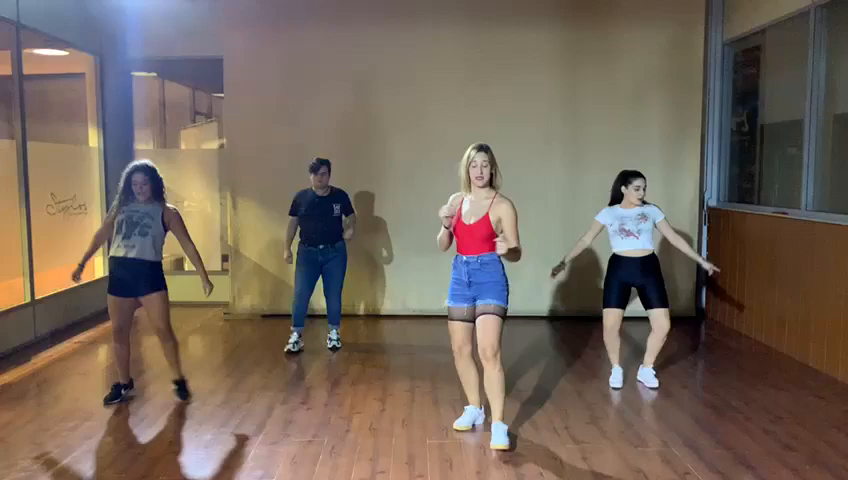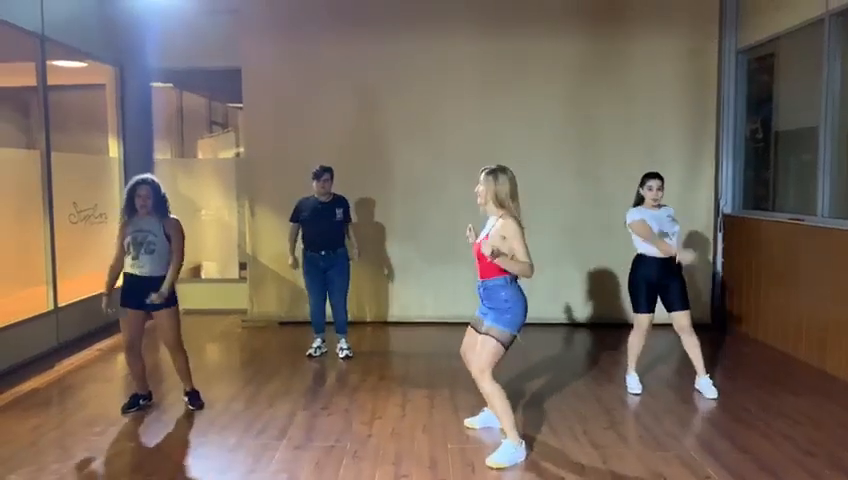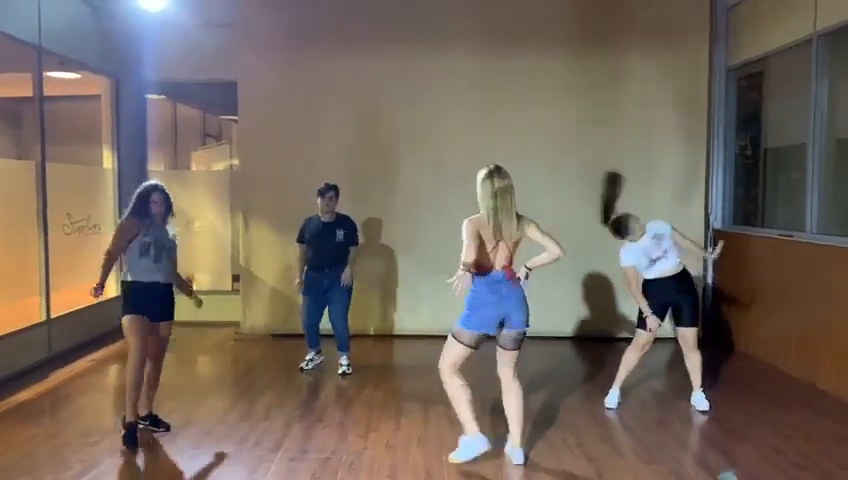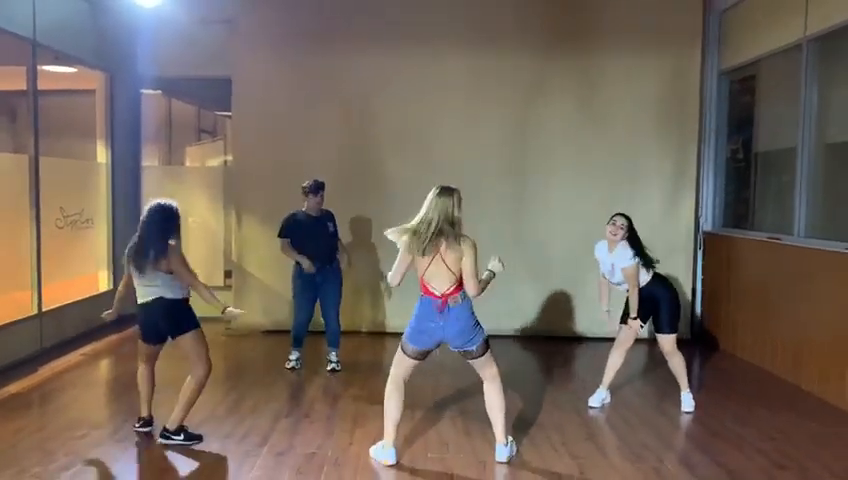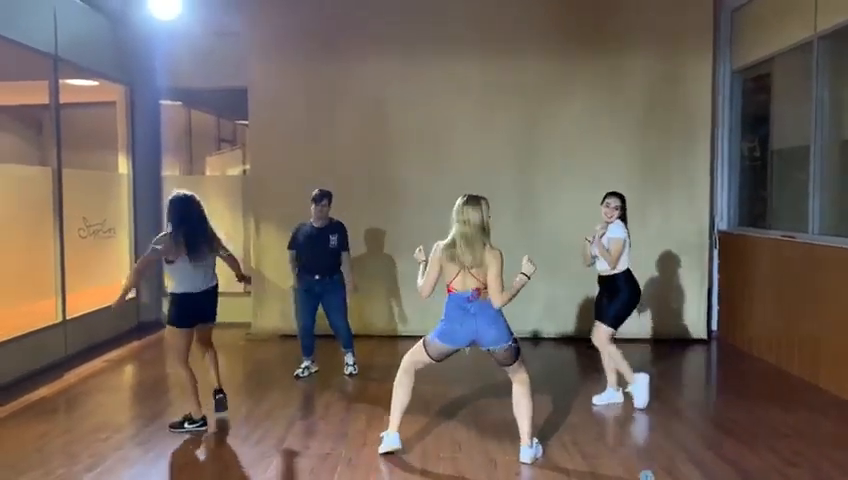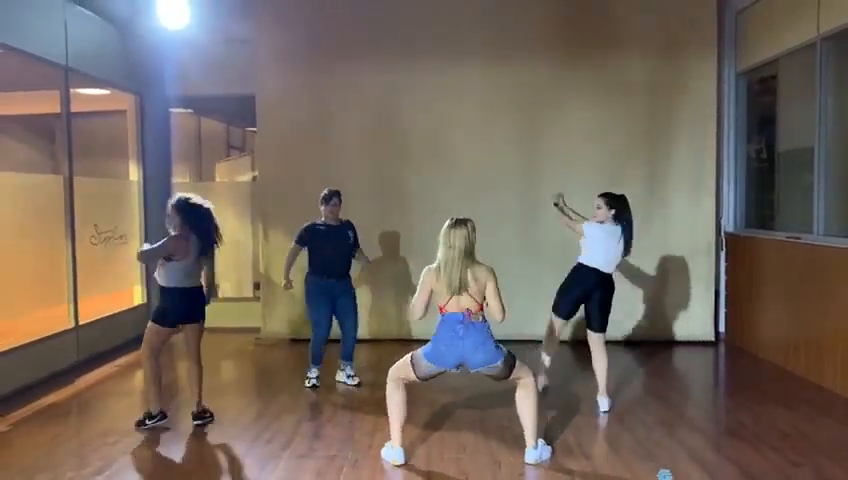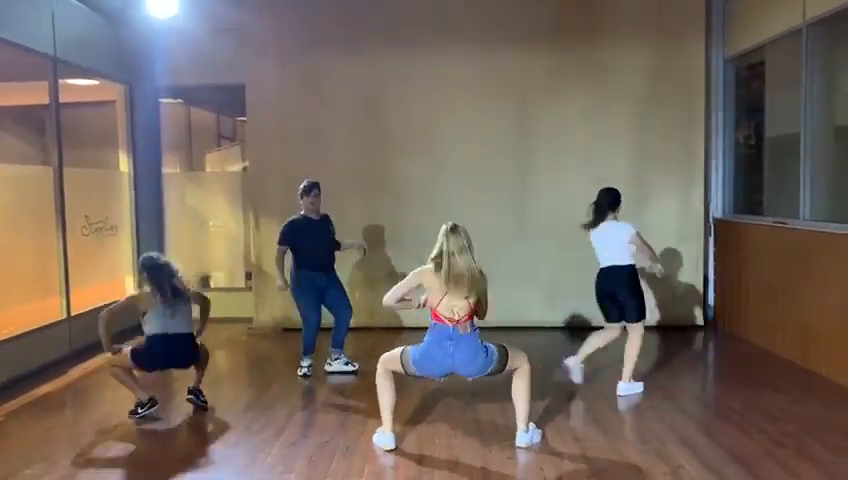
dt=0.7s
person 1, frame 1
left shoulder: (502, 205)
right shoulder: (455, 201)
left elbow: (516, 253)
right elbow: (443, 246)
left wrist: (508, 250)
right wrist: (444, 229)
left hip: (490, 280)
right hip: (461, 278)
left knee: (489, 352)
right knee: (460, 351)
left ankle: (499, 425)
right ankle: (474, 408)
person 1, frame 2
left shoulder: (507, 223)
right shoulder: (491, 221)
left elbow: (528, 269)
left wrist: (496, 257)
right wrist: (475, 244)
left hip: (506, 303)
right hip: (491, 301)
left knee: (482, 370)
right knee: (467, 353)
left ankle: (514, 444)
right ankle: (493, 412)
person 1, frame 3
left shoulder: (473, 223)
right shoulder: (521, 223)
left elbow: (469, 258)
right elbow: (555, 250)
left wrist: (464, 273)
left hip: (483, 299)
right hip: (513, 298)
left knee: (447, 366)
right knee: (508, 374)
left ankle: (473, 435)
right ankle: (516, 446)
person 1, frame 4
left shoulder: (413, 239)
right shoulder: (465, 244)
left elbow: (393, 280)
right elbow: (473, 289)
left wrist: (406, 252)
right wrist: (493, 271)
left hip: (426, 319)
right hip: (459, 319)
left knee: (397, 377)
right knee: (490, 376)
left ankle: (387, 448)
right ankle: (502, 446)
person 1, frame 5
left shoulder: (442, 249)
right shoulder: (492, 254)
left elbow: (425, 291)
right elbow: (498, 301)
left wrist: (423, 263)
right wrist: (525, 276)
left hip: (455, 322)
right hip: (489, 322)
left knee: (407, 366)
right knee: (520, 378)
left ankle: (391, 436)
right ankle: (527, 447)
person 1, frame 6
left shoulder: (431, 273)
right shoulder: (485, 272)
left elbow: (416, 314)
right elbow: (498, 315)
left hip: (445, 342)
right hip: (480, 343)
left knee: (395, 377)
right knee: (526, 378)
left ankle: (395, 449)
right ankle: (533, 449)
person 1, frame 7
left shoulder: (424, 274)
right shoulder: (477, 276)
left elbow: (388, 301)
left hip: (435, 354)
right hip: (471, 356)
left knee: (384, 364)
right knee: (521, 362)
left ankle: (386, 434)
right ankle: (524, 432)
person 2, frame 1
left shoulder: (166, 212)
right shoulder: (120, 208)
left elbow: (187, 245)
right elbow: (101, 235)
left wrist: (204, 277)
right wrist: (81, 264)
left hip: (149, 272)
right hip: (119, 271)
left knee: (162, 328)
right knee: (119, 331)
left ankle: (178, 378)
right ankle: (123, 383)
person 2, frame 2
left shoulder: (169, 223)
right shoulder: (127, 225)
left elbow: (177, 260)
right elbow: (118, 261)
left wrist: (165, 291)
right wrist: (107, 292)
left hip: (161, 290)
right hip: (132, 287)
left knee: (173, 344)
right knee: (130, 344)
left ankle: (190, 390)
right ankle: (142, 393)
person 2, frame 3
left shoulder: (167, 233)
right shoulder: (132, 224)
right elbow: (112, 253)
left wrist: (189, 293)
right wrist: (102, 281)
left hip: (163, 296)
right hip: (137, 292)
left knee: (156, 356)
right knee: (138, 355)
left ankle: (146, 413)
right ankle: (130, 420)
person 2, frame 4
left shoulder: (135, 250)
right shoulder: (169, 250)
left elbow: (125, 286)
right elbow: (193, 282)
left wrist: (115, 311)
right wrist: (222, 307)
left hip: (147, 313)
right hip: (175, 311)
left knee: (145, 362)
right knee: (201, 368)
left ankle: (144, 418)
right ankle: (172, 428)
person 2, frame 5
left shoulder: (168, 240)
right shoulder: (206, 235)
left elbow: (139, 270)
right elbow: (229, 259)
left wrist: (122, 294)
right wrist: (241, 276)
left hip: (184, 302)
right hip: (209, 297)
left knee: (180, 360)
right knee: (205, 344)
left ankle: (196, 416)
right ankle: (218, 390)
person 2, frame 6
left shoulder: (177, 240)
right shoulder: (203, 239)
left elbow: (143, 256)
right elbow: (209, 269)
left wrist: (149, 247)
right wrist: (210, 288)
left hip: (173, 301)
right hip: (195, 298)
left knee: (149, 355)
right knee: (193, 356)
left ankle: (155, 412)
right ankle: (199, 409)
person 2, frame 7
left shoulder: (141, 298)
right shoulder: (181, 290)
left elbow: (105, 316)
right elbow: (204, 302)
left wrist: (108, 346)
right wrist: (199, 331)
left hip: (156, 353)
right hip: (186, 352)
left knee: (114, 363)
right knee: (202, 354)
left ankle: (145, 401)
right ankle: (196, 391)
person 3, frame 1
left shoulder: (652, 211)
right shoulder: (608, 213)
left elbow: (673, 237)
right elbow: (586, 239)
left wrist: (701, 260)
right wrist: (565, 262)
left hip: (648, 269)
right hip: (619, 269)
left knee: (662, 325)
right knee: (610, 324)
left ankle: (646, 369)
right ankle: (616, 369)
person 3, frame 2
left shoulder: (668, 211)
right shoulder: (635, 214)
right elbow: (651, 238)
right wrist: (679, 252)
left hip: (671, 270)
right hip: (645, 270)
left knee: (685, 326)
right knee: (641, 326)
left ankle: (702, 378)
right ankle: (631, 374)
person 3, frame 3
left shoulder: (658, 227)
right shoulder: (627, 253)
left elbow: (684, 243)
right elbow: (634, 286)
left wrist: (707, 254)
right wrist: (647, 313)
left hip: (682, 285)
right hip: (656, 293)
left knee: (689, 344)
right knee: (640, 343)
left ankle: (697, 393)
right ankle: (615, 389)
person 3, frame 4
left shoulder: (626, 254)
right shoulder: (600, 248)
left elbow: (633, 288)
right elbow: (604, 279)
left wrist: (633, 317)
right wrist: (605, 307)
left hip: (661, 294)
right hip: (639, 297)
left knee: (668, 349)
right knee: (621, 343)
left ankle: (686, 393)
right ankle: (602, 391)
person 3, frame 5
left shoulder: (617, 229)
right shoulder: (601, 229)
left elbow: (612, 263)
right elbow: (588, 262)
left wrist: (601, 239)
right wrist: (590, 241)
left hip: (624, 289)
right hip: (608, 288)
left knee: (600, 339)
right knee: (604, 339)
left ankle: (635, 379)
right ankle: (613, 390)
person 3, frame 6
left shoulder: (595, 228)
right shoulder: (620, 232)
left elbow: (571, 223)
left wrist: (560, 208)
right wrist: (565, 206)
left hip: (583, 278)
right hip: (604, 286)
left knee: (554, 328)
right knee: (597, 343)
left ankle: (542, 375)
right ankle: (603, 396)
person 3, frame 7
left shoulder: (593, 229)
right shoulder: (624, 229)
right elbow: (647, 251)
right wrist: (656, 264)
left hip: (603, 280)
right hip: (623, 279)
left knee: (612, 329)
right knee: (636, 331)
left ankle: (576, 360)
right ankle: (625, 383)
person 4, frame 1
left shoulder: (340, 196)
right shoulder: (301, 197)
left elbow: (350, 215)
right elbow: (293, 223)
left wrist: (350, 228)
right wrist: (287, 248)
left hip: (334, 252)
right hip: (307, 252)
left knee: (333, 295)
right knee: (301, 294)
left ankle: (333, 333)
right ankle: (296, 336)
person 4, frame 2
left shoulder: (341, 202)
right shoulder: (303, 204)
left elbow: (347, 225)
right elbow: (294, 228)
left wrist: (354, 245)
right wrist: (291, 254)
left hip: (337, 258)
right hip: (312, 259)
left knee: (339, 302)
right knee: (316, 302)
left ankle: (342, 342)
right ankle: (319, 341)
person 4, frame 3
left shoulder: (346, 223)
right shoulder: (309, 223)
left elbow: (353, 249)
right elbow: (302, 251)
left wrist: (348, 269)
right wrist: (299, 275)
left hip: (338, 277)
right hip: (313, 277)
left knee: (339, 320)
right knee: (309, 320)
left ankle: (344, 358)
right ankle: (314, 353)
person 4, frame 4
left shoulder: (329, 216)
right shoulder: (293, 220)
right elbow: (284, 246)
left wrist: (343, 252)
right wrist: (301, 259)
left hip: (331, 272)
right hip: (305, 274)
left knee: (332, 316)
right knee: (302, 316)
left ankle: (333, 355)
right ankle: (295, 353)
person 4, frame 5
left shoulder: (338, 228)
right shoulder: (301, 229)
left elbow: (344, 256)
right elbow: (292, 256)
left wrist: (349, 280)
right wrist: (295, 277)
left hip: (332, 283)
right hip: (306, 284)
left knee: (339, 322)
right knee: (304, 325)
left ankle: (349, 356)
right ankle: (308, 362)
person 4, frame 6
left shoulder: (348, 227)
right shoulder: (311, 229)
left elbow: (356, 250)
right elbow: (294, 250)
left wrist: (363, 258)
right wrist: (286, 276)
left hip: (343, 285)
right hip: (318, 285)
left knee: (350, 328)
right knee: (321, 330)
left ankle: (346, 370)
right ankle: (313, 371)
person 4, frame 7
left shoulder: (326, 220)
right shoulder: (293, 225)
right elbow: (280, 252)
left wrist: (352, 244)
right wrist: (281, 276)
left hip: (329, 277)
right hip: (305, 279)
left knee: (345, 313)
right knee: (312, 321)
left ankle: (335, 358)
right ankle: (305, 361)
